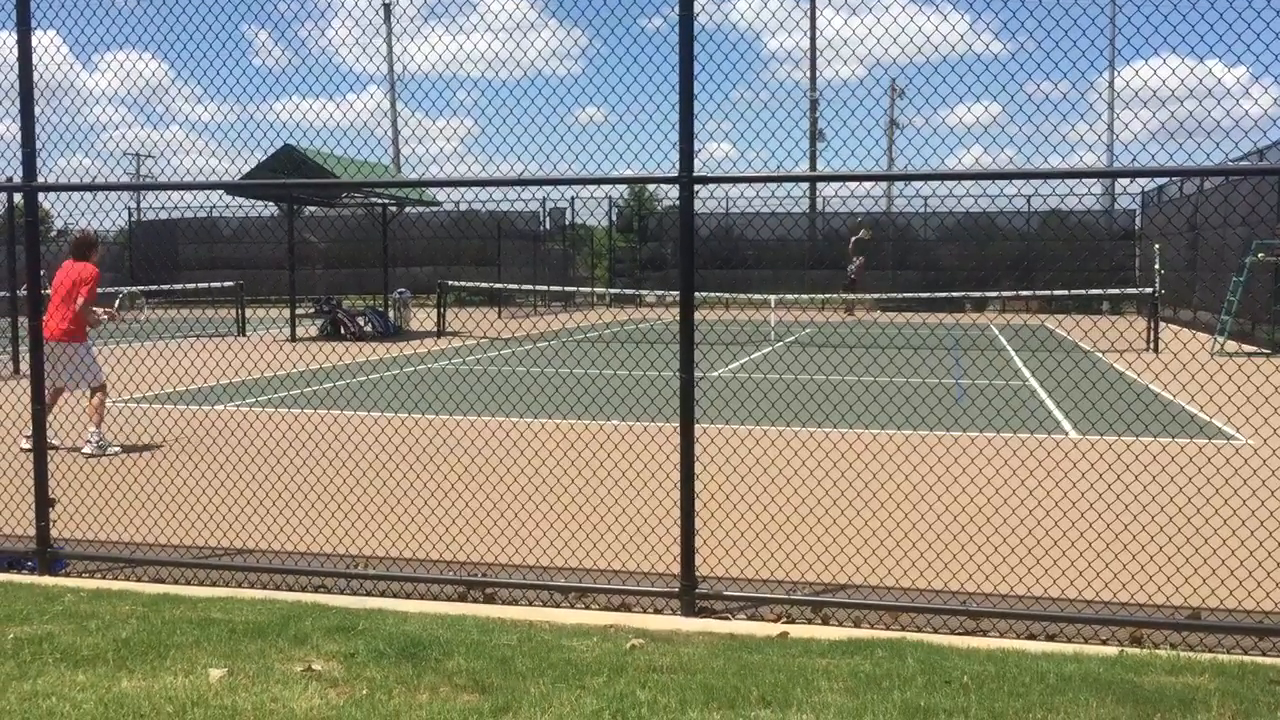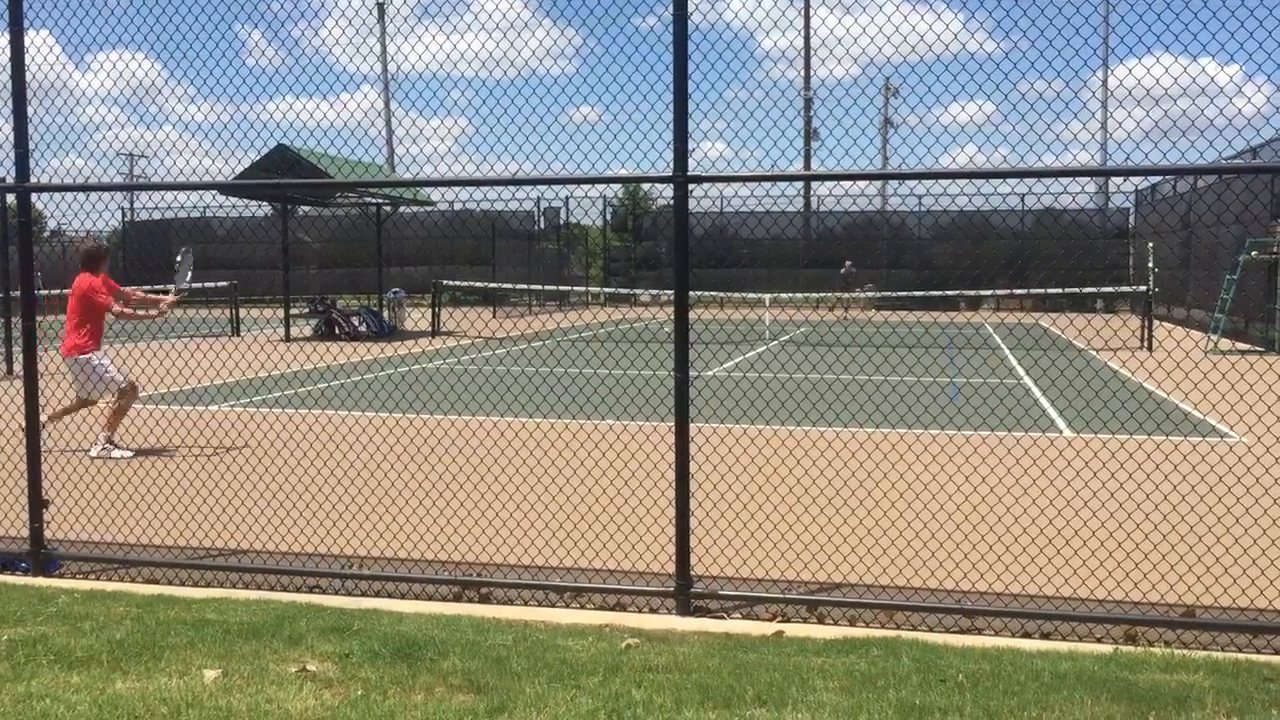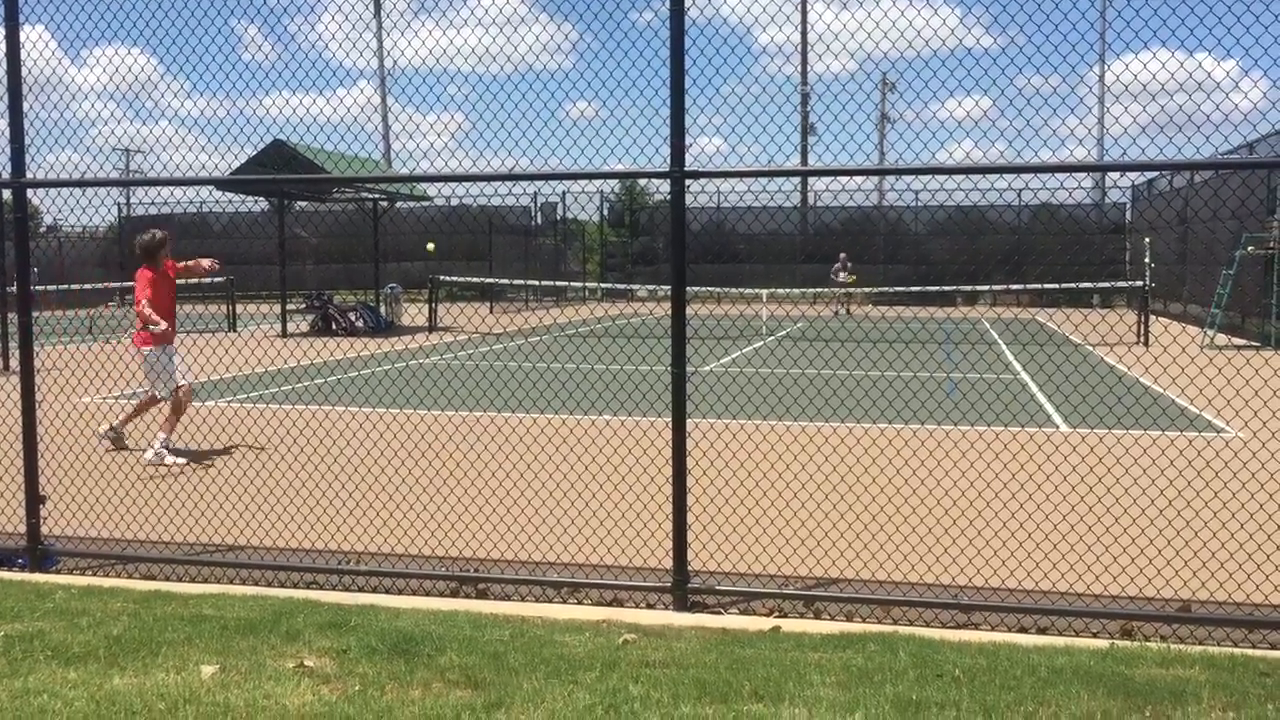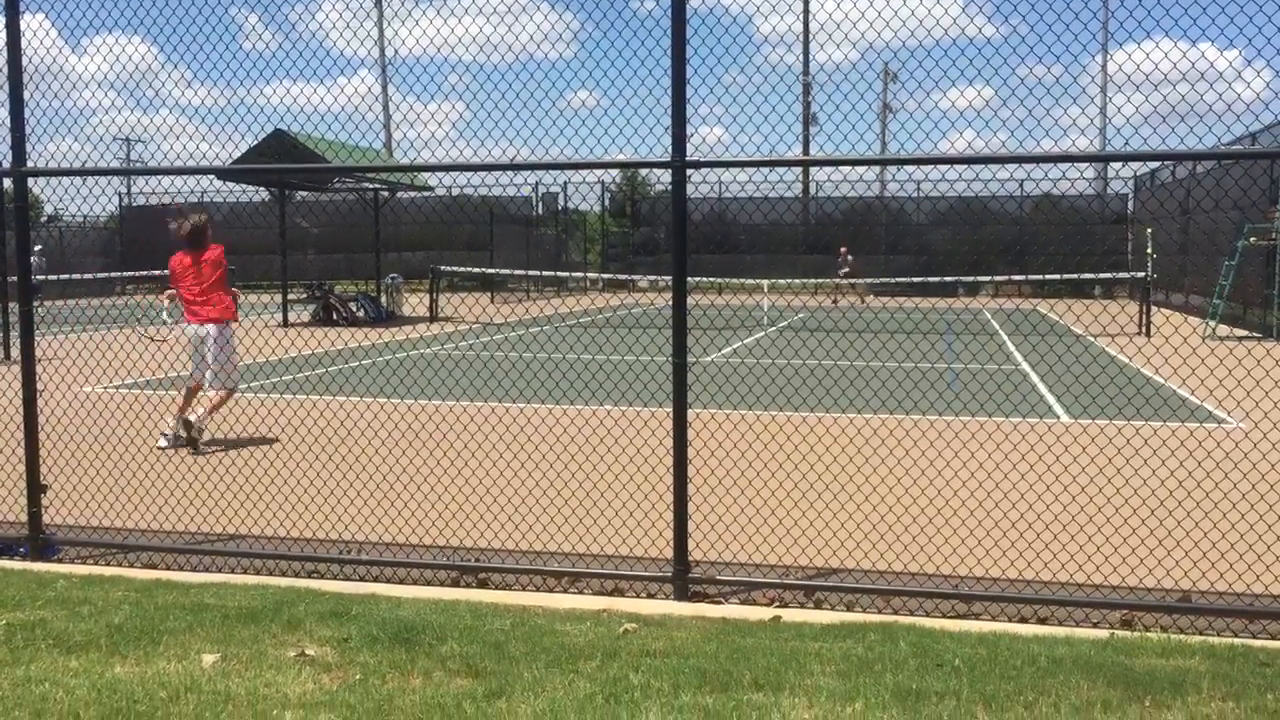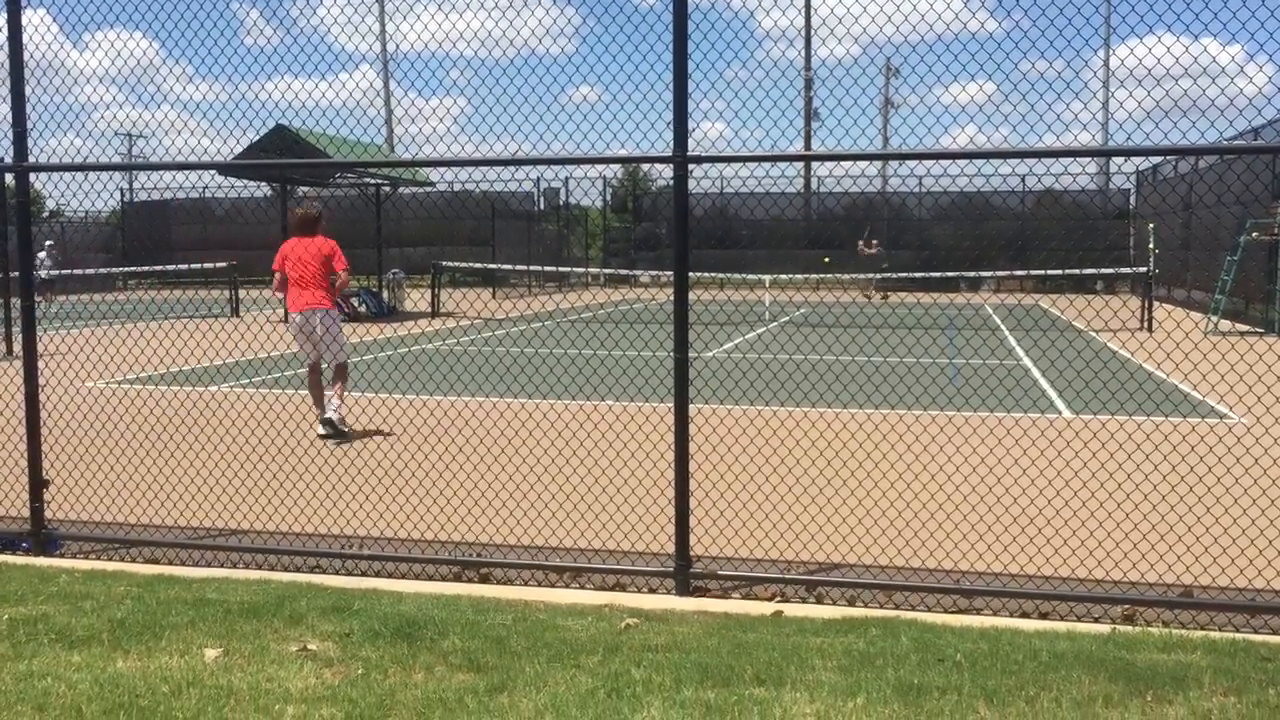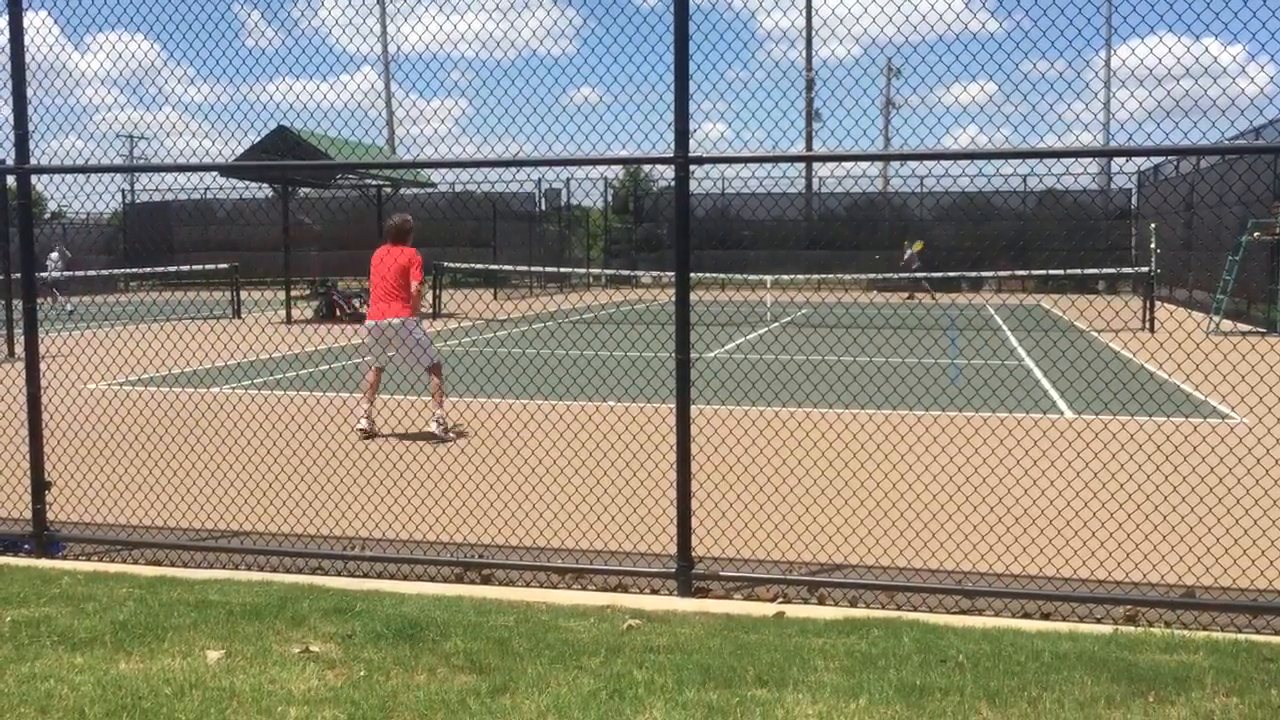
dt=0.5s
person 1, frame 1
left shoulder: (66, 266)
right shoulder: (90, 271)
right elbow: (80, 308)
left wrist: (96, 312)
right wrist: (94, 319)
left hip: (48, 335)
right hip: (70, 339)
left knee: (55, 387)
right knee: (98, 386)
left ankle: (33, 435)
right ankle: (94, 440)
person 1, frame 2
left shoulder: (98, 279)
right shoulder: (89, 283)
left elbow: (129, 295)
right elbow: (117, 311)
left wrist: (162, 300)
right wrist: (151, 314)
left hip: (77, 351)
right hip: (83, 352)
left knee: (85, 400)
right knee: (127, 390)
left ankle: (40, 424)
right ankle: (102, 445)
person 1, frame 3
left shoulder: (167, 266)
right shoulder: (147, 276)
left elbow: (185, 268)
right elbow: (144, 307)
left wrist: (202, 262)
right wrist: (158, 322)
left hip: (164, 344)
right hip: (153, 346)
left knee: (156, 395)
right knee: (183, 393)
left ankle: (115, 428)
right ankle: (158, 449)
person 1, frame 4
left shoulder: (176, 262)
right shoulder: (217, 253)
left elbow: (179, 292)
left hip: (194, 324)
right hip: (217, 325)
left knee: (196, 382)
right knee: (226, 387)
left ankle: (172, 433)
right ankle: (197, 420)
person 1, frame 5
left shoulder: (286, 247)
right shoulder: (329, 245)
left elbow: (277, 284)
right elbow: (344, 279)
left hip: (296, 313)
right hip: (322, 311)
left knee: (314, 364)
right knee: (340, 363)
left ankle: (324, 419)
right ankle: (334, 410)
person 1, frame 6
left shoulder: (377, 254)
right shoulder: (412, 255)
right elbow: (416, 290)
right wrist: (414, 313)
left hip: (374, 320)
right hip: (402, 319)
left knee: (375, 366)
right knee: (434, 366)
left ankle: (365, 419)
right ankle: (438, 421)
